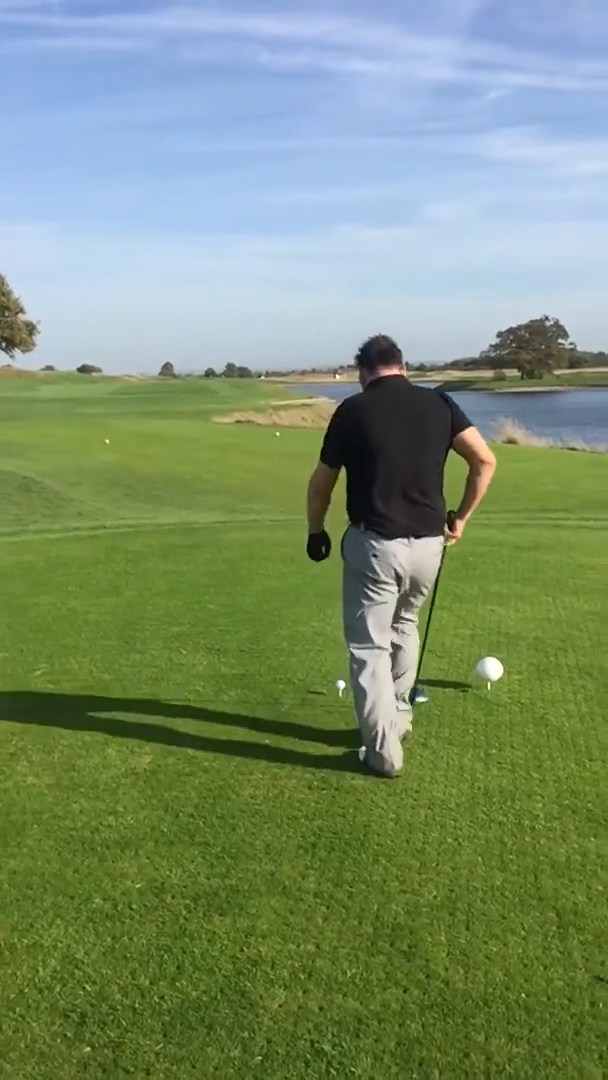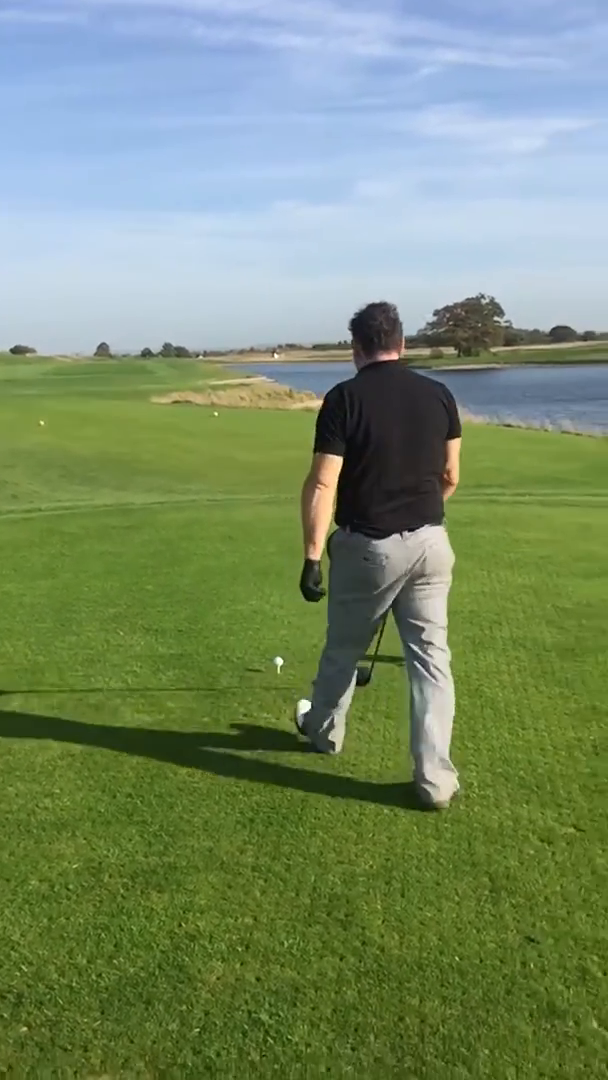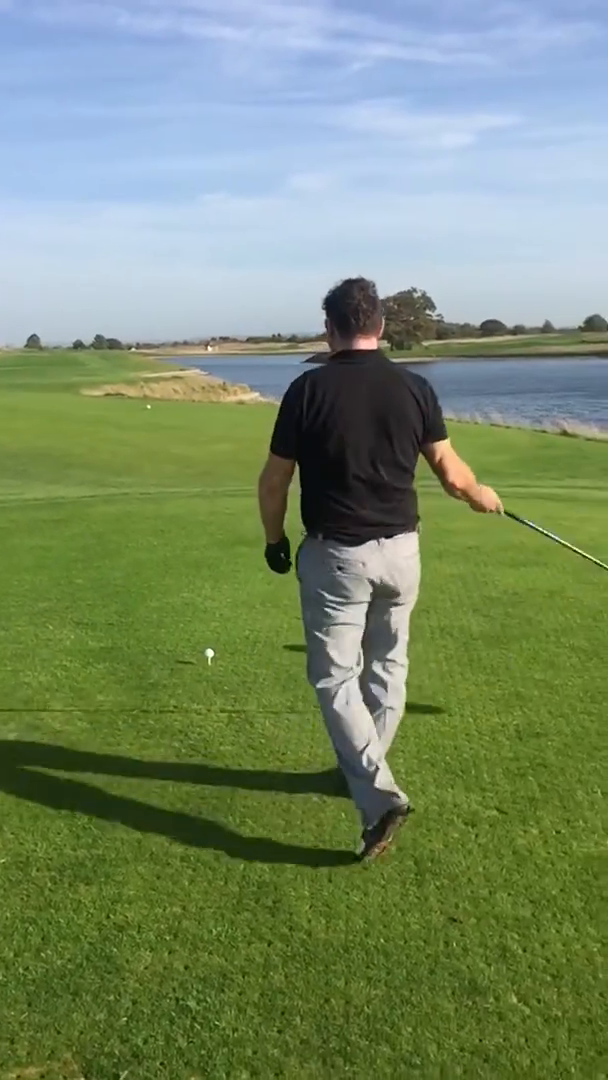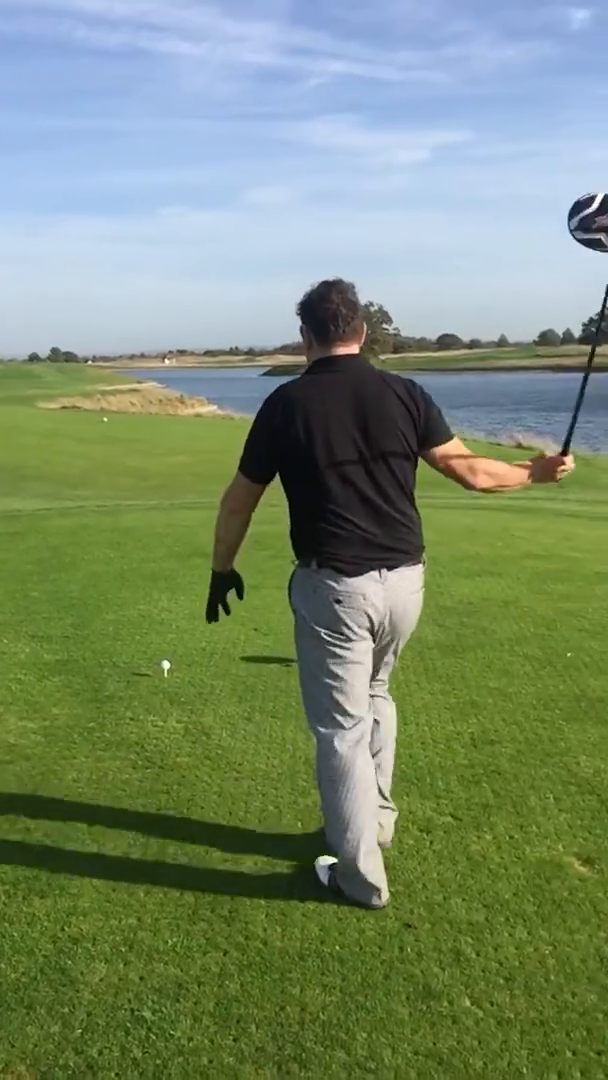
dt=0.4s
person 1, frame 1
left shoulder: (352, 411)
right shoulder: (439, 403)
left elbow: (320, 485)
right elbow: (485, 462)
left wrist: (316, 531)
right wrist: (462, 518)
left hip: (374, 545)
right hip: (427, 544)
left knee: (369, 648)
right knee: (403, 628)
left ankle: (383, 752)
right ankle: (397, 710)
person 1, frame 2
left shoulder: (344, 398)
right shoulder: (438, 394)
left elbow: (323, 484)
right elbow: (449, 476)
left wrist: (312, 557)
left hip: (366, 545)
right hip: (430, 542)
left knee: (344, 647)
right knee: (430, 656)
left ankle: (321, 726)
right ankle: (435, 777)
person 1, frame 3
left shoulder: (309, 388)
right shoulder: (414, 388)
left elbow: (273, 481)
right elbow: (452, 473)
left wrist: (274, 540)
right wrist: (485, 501)
left hip: (335, 556)
right hip: (400, 550)
left knee: (336, 681)
right knee: (386, 670)
left ankle: (379, 794)
right ankle: (366, 768)
person 1, frame 4
left shoulder: (286, 404)
right shoulder: (404, 394)
left elbow: (238, 503)
right elbow: (469, 469)
left wrist: (220, 572)
right wrist: (532, 472)
left hip: (332, 586)
right hip: (403, 579)
left knee: (341, 726)
right knee: (373, 698)
left ankle: (361, 874)
right ankle: (375, 816)
